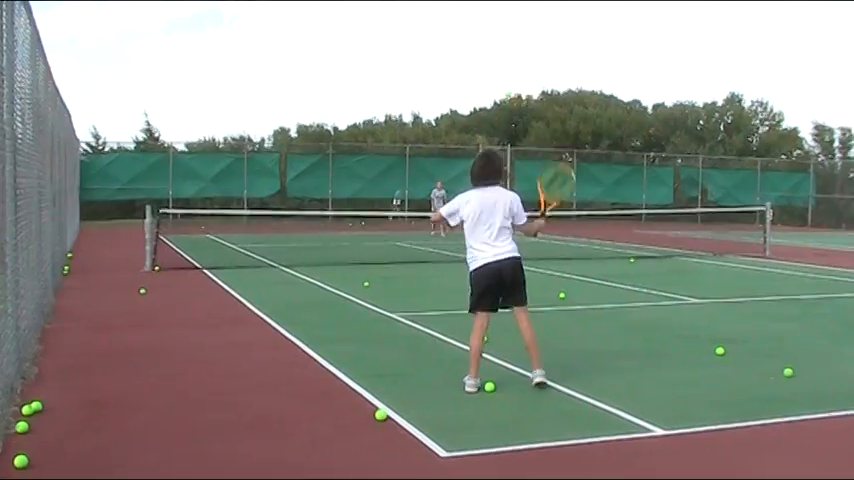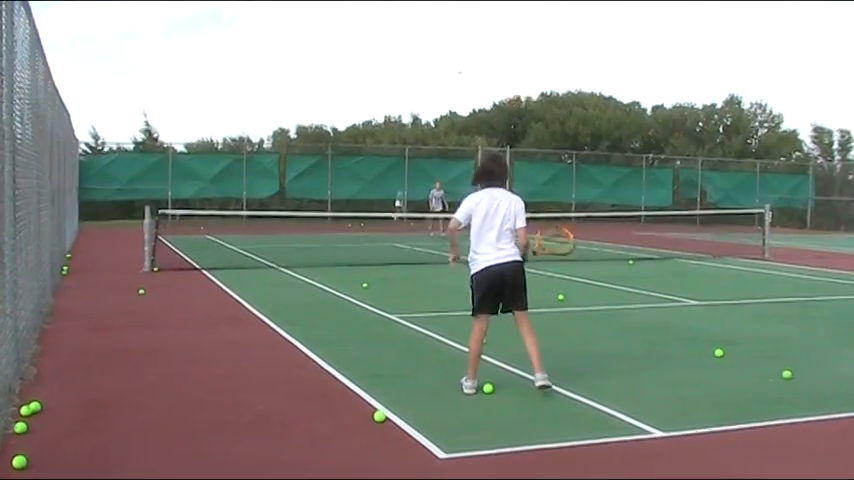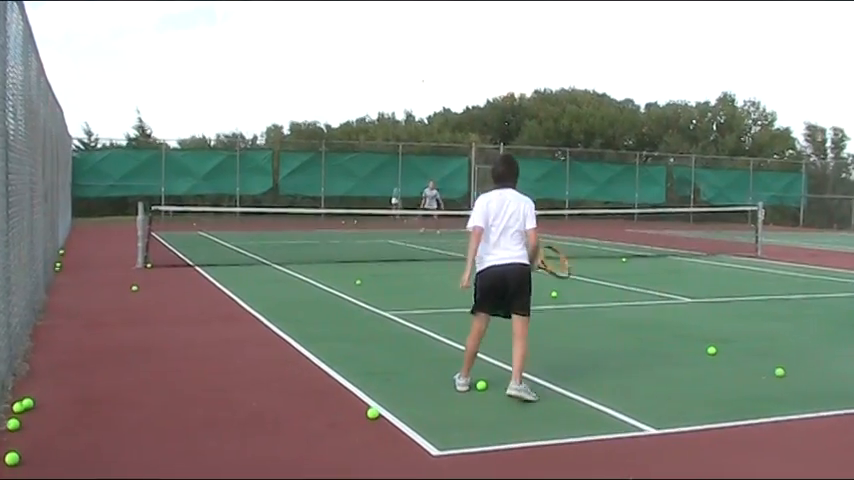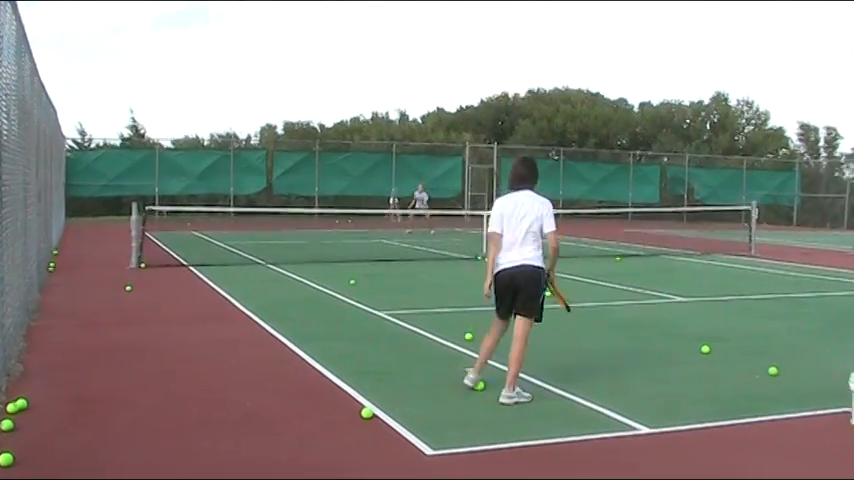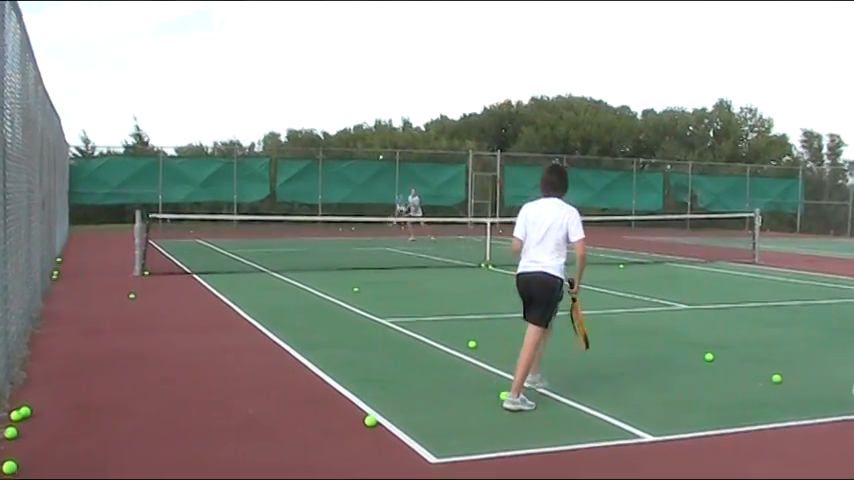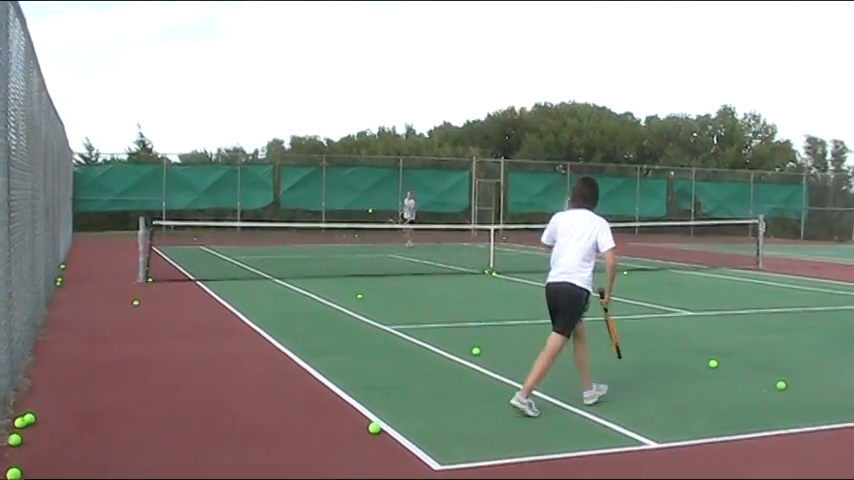
dt=0.2s
person 1, frame 1
left shoulder: (466, 199)
right shoulder: (510, 198)
left elbow: (435, 218)
right elbow: (527, 230)
left wrist: (455, 220)
right wrist: (540, 224)
left hip: (482, 266)
right hip: (511, 262)
left knee: (480, 324)
right knee: (522, 316)
left ankle: (472, 379)
right ankle: (538, 371)
person 1, frame 2
left shoulder: (474, 199)
right shoulder: (515, 201)
left elbow: (453, 227)
right elbow: (523, 242)
left wrist: (454, 251)
right wrist: (521, 256)
left hip: (484, 269)
right hip: (512, 266)
left knee: (480, 326)
right knee: (524, 323)
left ankle: (470, 380)
right ankle: (540, 374)
person 1, frame 3
left shoulder: (484, 200)
right shoulder: (525, 202)
left elbow: (475, 233)
right elbow: (533, 241)
left wrist: (468, 269)
right wrist: (530, 263)
left hip: (489, 268)
right hip: (518, 268)
left knee: (479, 325)
right knee: (520, 329)
left ankle: (463, 377)
right ankle: (516, 382)
person 1, frame 4
left shoulder: (501, 203)
right shoulder: (543, 204)
left elbow: (494, 241)
right elbow: (553, 244)
left wrist: (488, 276)
right wrist: (550, 271)
left hip: (504, 270)
right hip: (532, 270)
left knee: (499, 325)
right knee: (521, 332)
left ankle: (474, 373)
right ankle: (509, 390)
person 1, frame 5
left shoulder: (528, 208)
right shoulder: (569, 212)
left elbow: (516, 246)
right elbow: (580, 252)
right wrist: (577, 281)
left hip: (525, 274)
right hip: (549, 278)
left knee: (535, 329)
right knee: (535, 336)
left ankle: (532, 375)
right ankle: (514, 395)
person 1, frame 6
left shoulder: (559, 218)
right shoulder: (599, 223)
left elbow: (546, 245)
right elbow: (610, 261)
right wrist: (608, 291)
left hip: (553, 285)
right hip: (576, 288)
left knee: (579, 334)
right knee: (553, 346)
left ankle: (589, 389)
right ankle: (523, 395)
